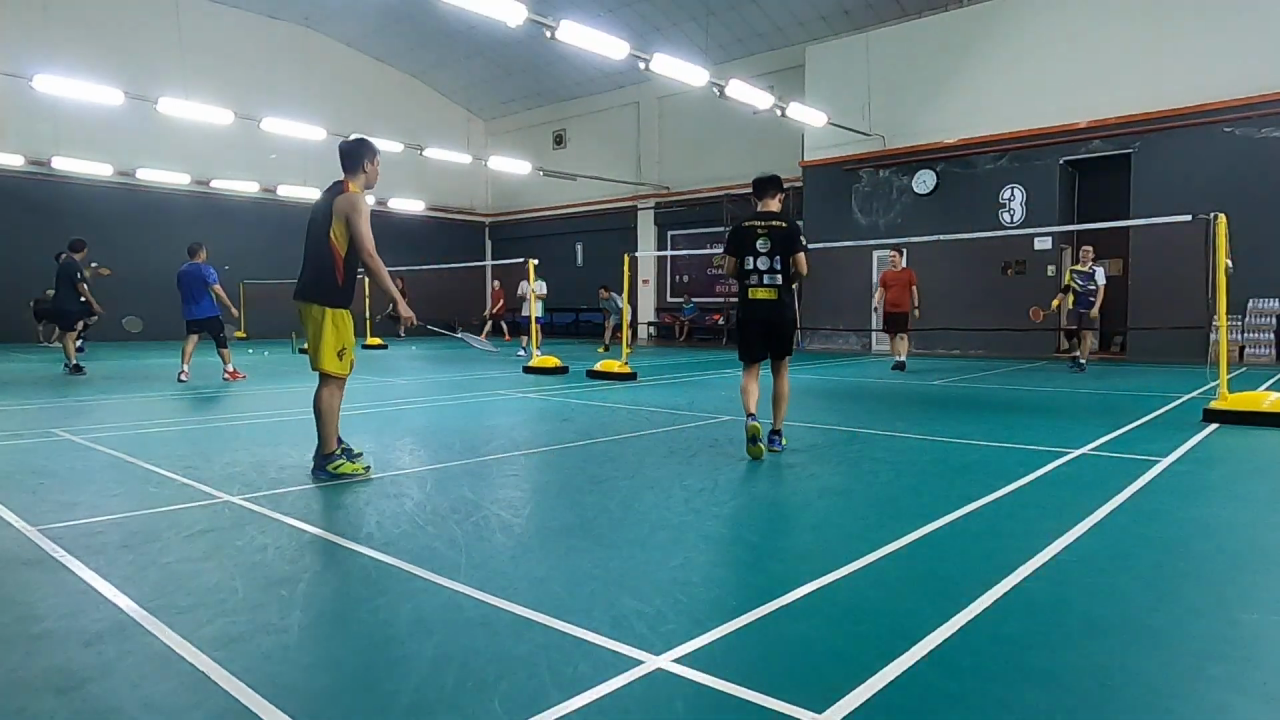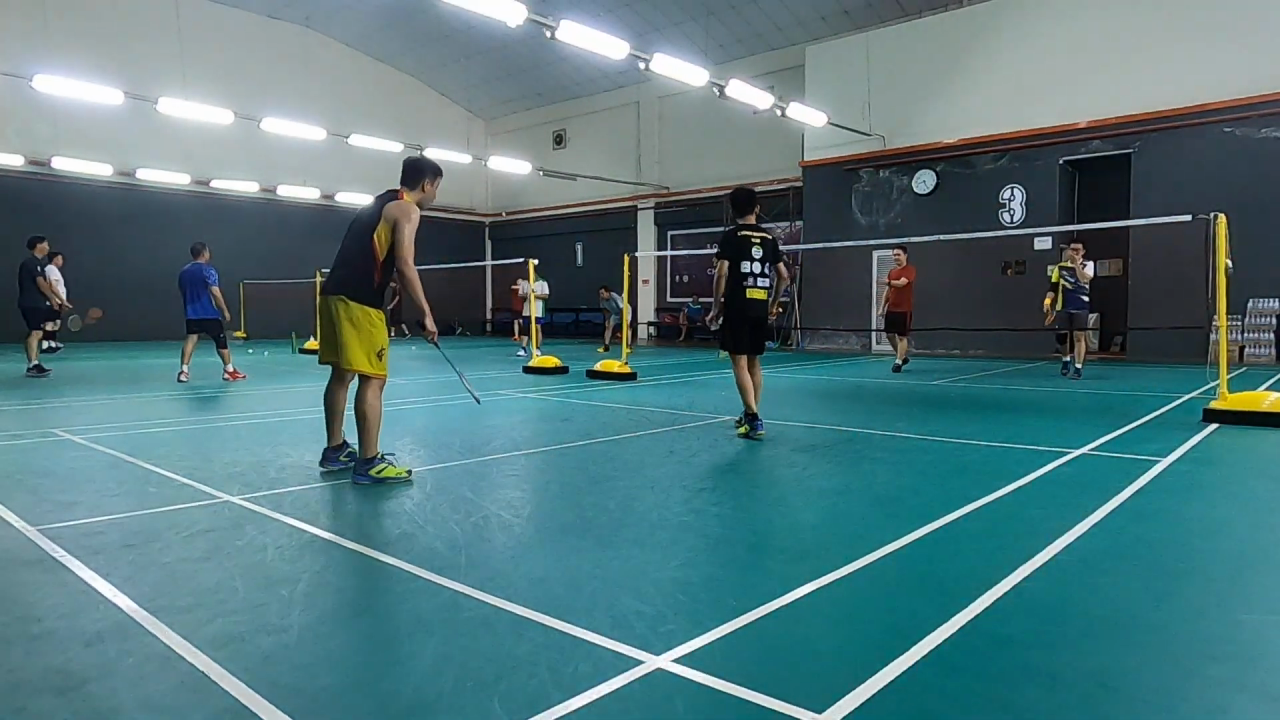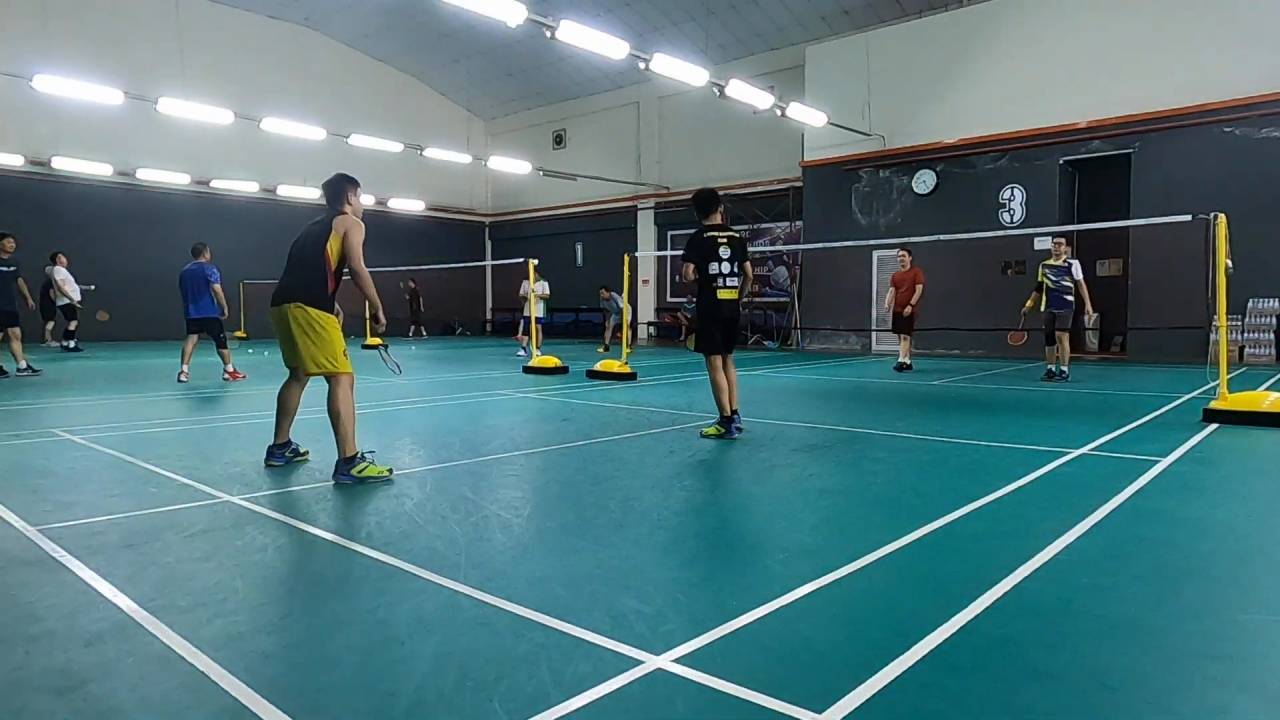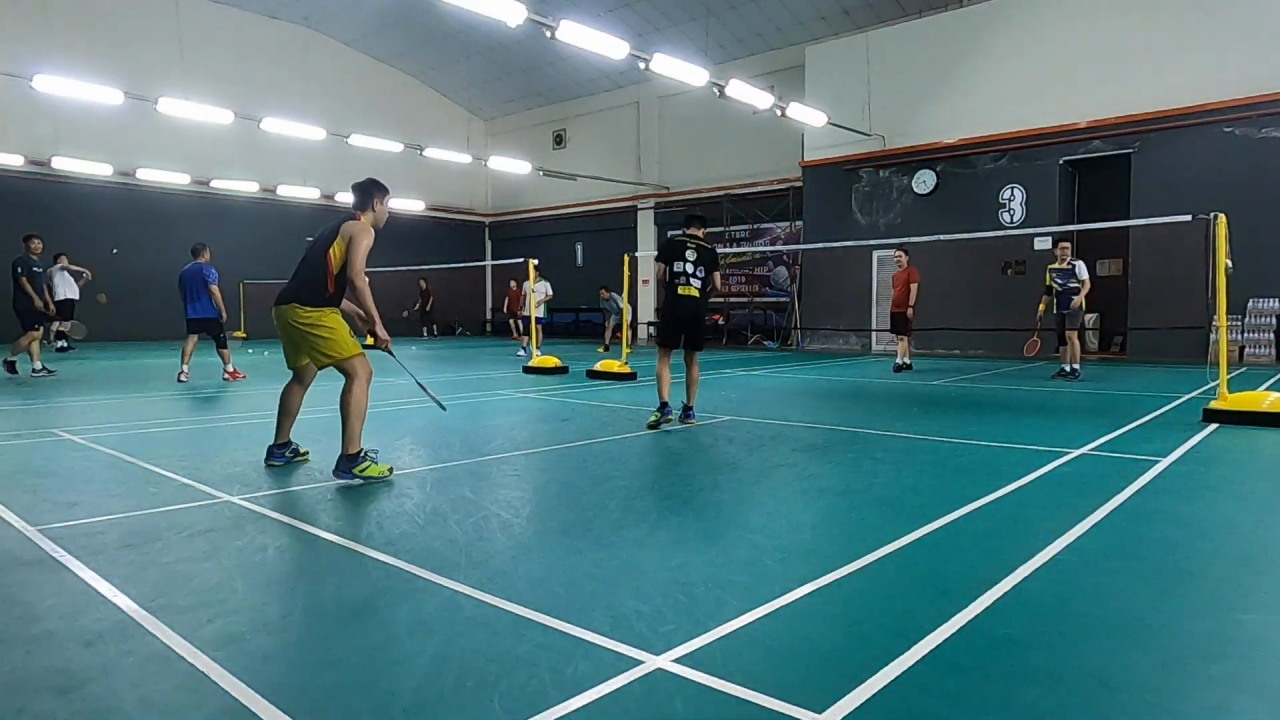
dt=1s
person 1, frame 1
left shoulder: (330, 197)
right shoulder: (354, 199)
right elbow: (368, 257)
right wrist: (398, 301)
left hip: (314, 296)
right hip: (329, 301)
left knee: (336, 374)
right knee: (332, 377)
left ankle: (332, 443)
right ankle: (328, 459)
person 1, frame 2
left shoulder: (378, 205)
right shoulder: (407, 209)
right elbow: (404, 265)
right wrist: (426, 314)
left hip: (335, 294)
right hip: (359, 302)
left knee: (341, 374)
right knee: (373, 379)
left ankle: (335, 448)
right ankle: (368, 463)
person 1, frame 3
left shoulder: (316, 226)
right shoulder: (351, 223)
right elbow: (357, 268)
left wrist: (327, 300)
right wrist: (377, 309)
left hip: (282, 305)
right hip: (309, 309)
left knee: (299, 375)
right knee: (341, 378)
left ankle: (280, 447)
right ankle: (349, 462)
person 1, frame 4
left shoulder: (339, 227)
right shoulder: (362, 229)
right elbow: (355, 278)
left wrist: (359, 314)
right wrist: (375, 325)
left hip: (289, 307)
right hip: (310, 311)
left knee: (303, 376)
right knee: (360, 372)
left ankle: (281, 447)
right ankle: (352, 459)
person 2, frame 1
left shoulder: (740, 229)
right shoulder: (789, 227)
left elbow: (729, 269)
right elbow: (801, 270)
left hip: (750, 308)
right hip: (780, 308)
left knee: (750, 370)
right knee: (780, 370)
left ankle: (751, 418)
right ankle: (776, 434)
person 2, frame 2
left shoulder: (731, 236)
right shoulder: (769, 239)
left elbow: (721, 273)
right elbow: (783, 276)
left wrist: (716, 306)
right wrist: (774, 305)
left hip: (738, 308)
right hip: (761, 308)
left knee: (740, 364)
right knee: (754, 362)
left ankle: (753, 418)
right ankle: (750, 415)
person 2, frame 3
left shoulder: (698, 238)
right shoulder: (737, 237)
left elbow: (687, 275)
right elbow: (748, 275)
left wrist: (701, 278)
left hip: (710, 308)
right hip: (732, 308)
left knee: (714, 364)
right knee: (727, 361)
left ankle: (726, 422)
right ankle: (734, 415)
person 2, frame 4
left shoulder: (671, 243)
right shoulder: (709, 250)
left elbow: (660, 275)
right elbow: (717, 285)
left hip: (674, 306)
right hip: (698, 309)
left knee: (663, 357)
right knee: (691, 360)
left ankle: (664, 406)
right ankle: (689, 409)
